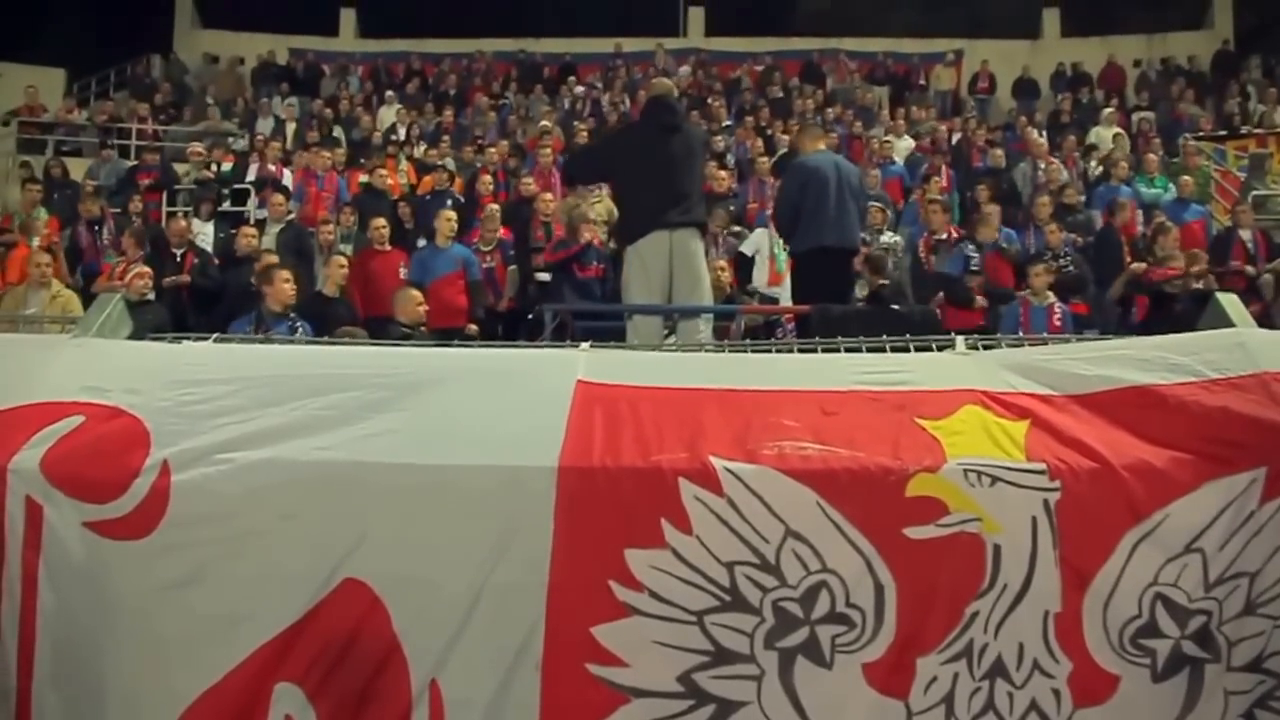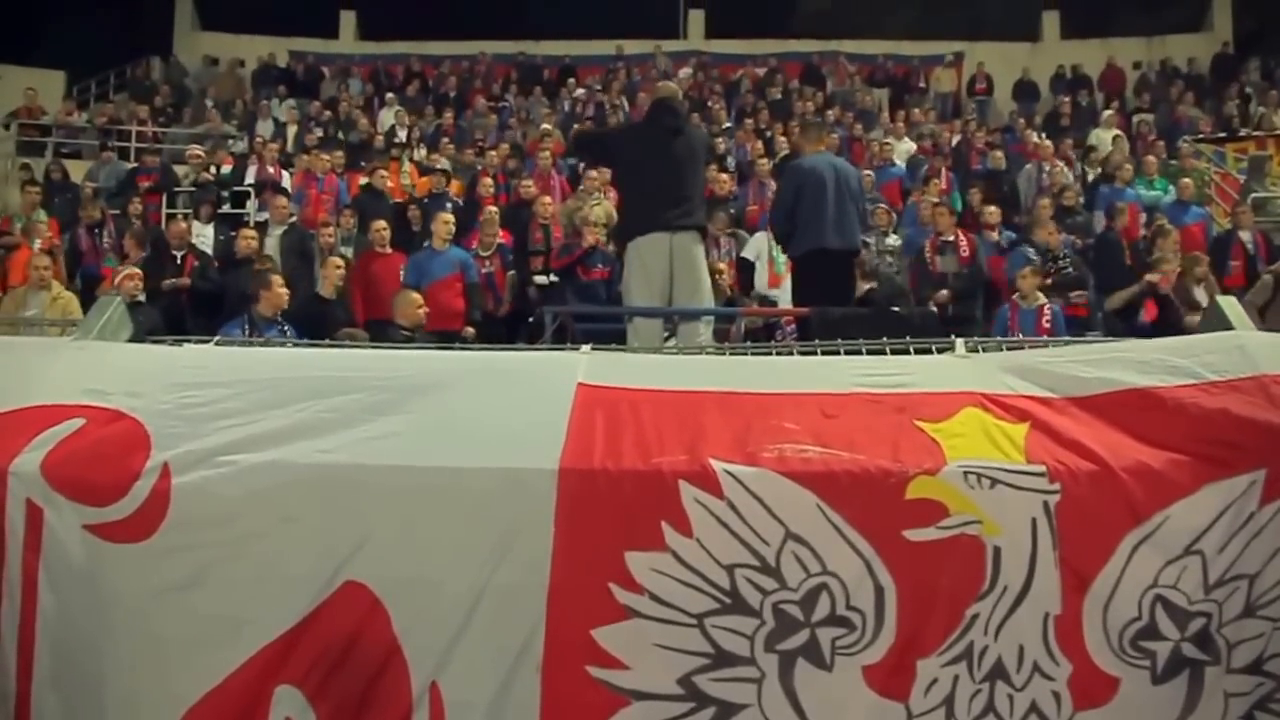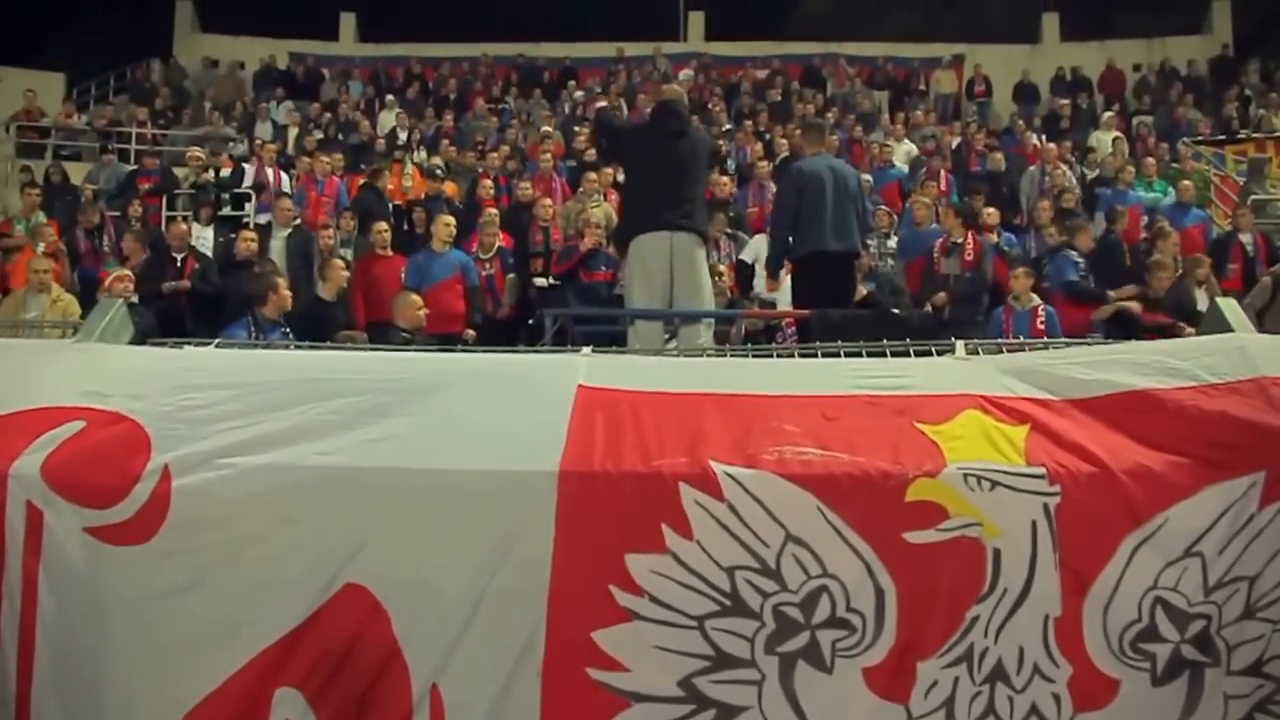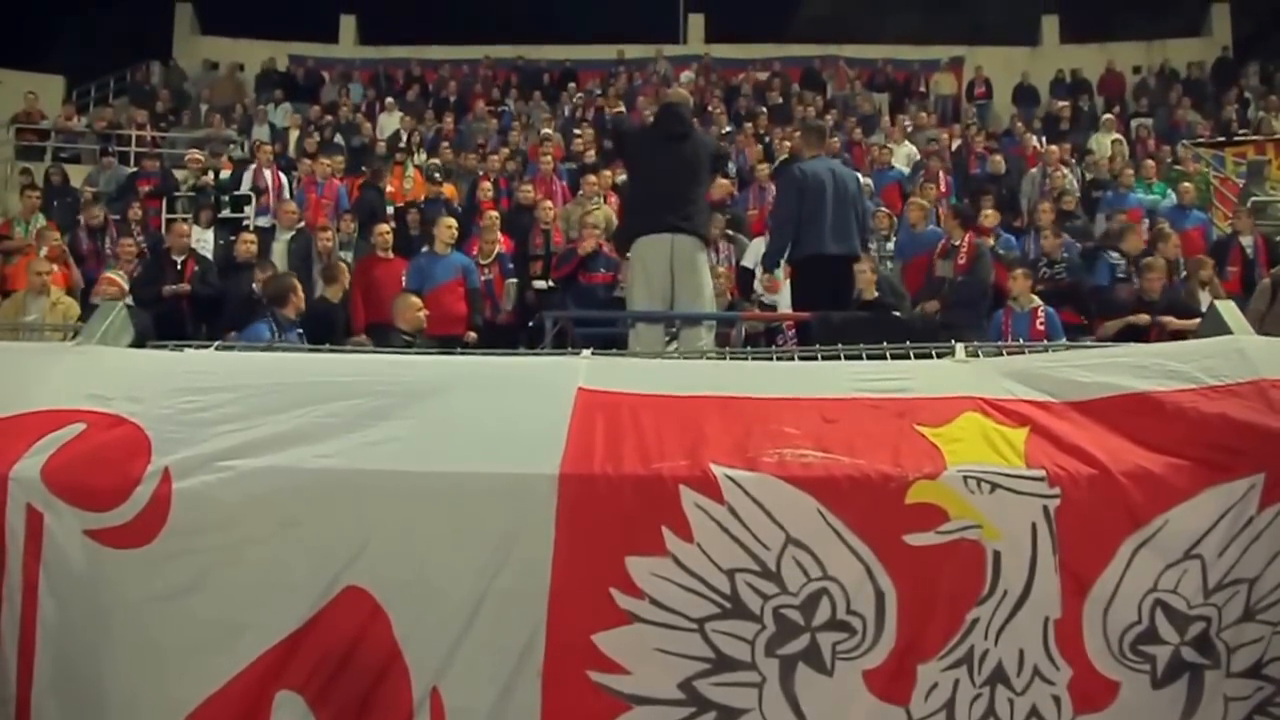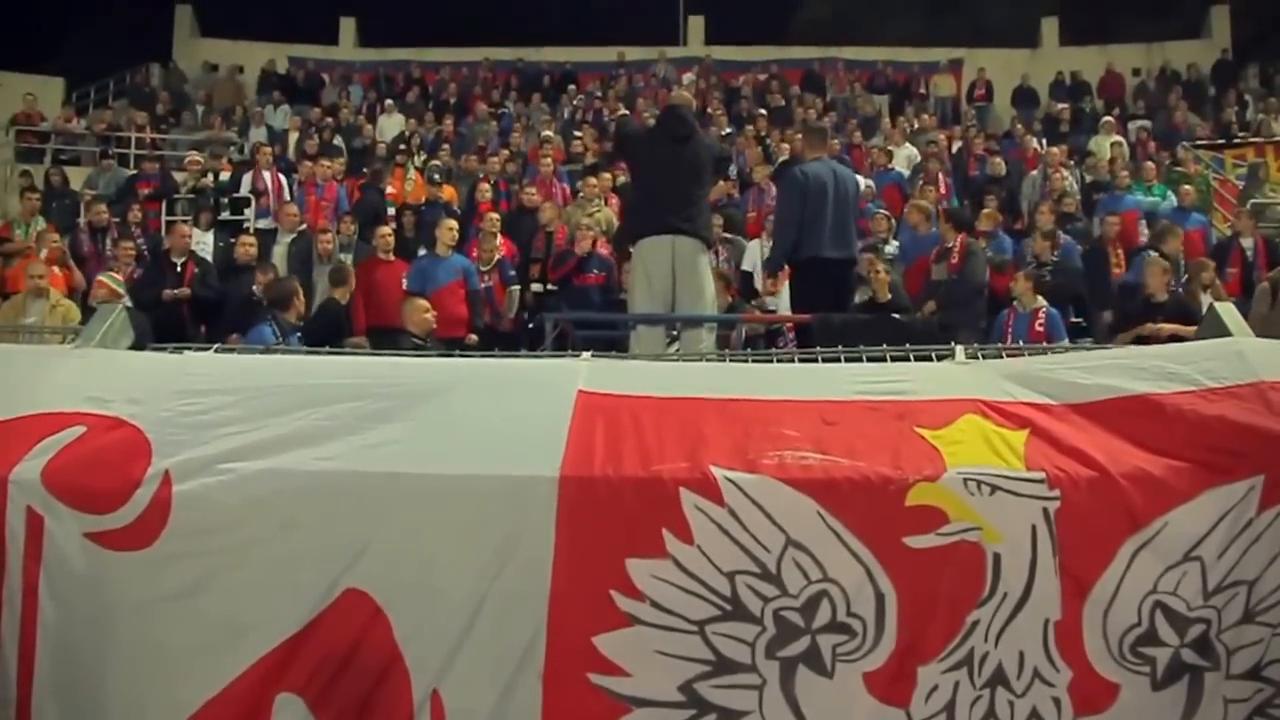
dt=0.3s
person 1, frame 1
left shoulder: (625, 137)
right shoulder: (696, 136)
left elbow: (577, 166)
left wrist: (574, 179)
left hip: (643, 231)
right hip: (688, 230)
left knee: (644, 312)
person 1, frame 2
left shoulder: (628, 137)
right shoulder: (699, 139)
left elbow: (582, 143)
left wrist: (581, 138)
left hip: (644, 233)
right hip: (687, 232)
left knee: (644, 314)
right knee: (695, 313)
person 1, frame 3
left shoulder: (634, 136)
right shoulder: (702, 141)
left elbow: (606, 126)
right elbow: (711, 165)
left wrist: (601, 109)
left hip: (645, 234)
right hip: (689, 233)
left knee: (645, 313)
right knee: (696, 314)
person 1, frame 4
left shoulder: (638, 139)
right shoulder: (706, 144)
left elbow: (618, 129)
right elbow: (720, 163)
left wrist: (617, 116)
left hip: (648, 236)
right hip: (690, 236)
left knee: (646, 314)
right knee: (696, 314)
person 1, frame 5
left shoulder: (640, 140)
right shoulder: (709, 147)
left elbow: (622, 132)
right elbow: (724, 165)
left wrist: (622, 117)
left hip: (650, 236)
right hip: (693, 237)
left knee: (647, 315)
right knee: (698, 316)
person 2, frame 1
left shoulder: (801, 166)
right shoulder: (851, 169)
left elbow: (783, 213)
right elbow: (860, 210)
left wrist: (793, 239)
left hip: (812, 251)
right hip: (846, 250)
left knee: (810, 320)
person 2, frame 2
left shoulder: (798, 168)
right shoulder: (850, 170)
left elbow: (779, 217)
right elbow: (862, 214)
left wrist: (790, 244)
left hip: (811, 255)
right hip: (846, 253)
left knee: (810, 322)
person 2, frame 3
left shoulder: (797, 172)
right shoulder: (851, 172)
left elbow: (781, 222)
right elbow: (865, 219)
left wrist: (774, 265)
left hip: (811, 258)
right hip: (845, 257)
left knee: (810, 326)
person 2, frame 4
left shoulder: (797, 173)
right shoulder: (850, 175)
left elbow: (783, 222)
right elbow: (864, 221)
left wrist: (770, 263)
left hip: (810, 261)
right hip: (844, 260)
left knee: (810, 328)
person 2, frame 5
left shoulder: (798, 175)
right shoulder: (849, 176)
left elbow: (785, 225)
left wrist: (773, 267)
left hip: (810, 262)
right hip: (845, 261)
left knee: (810, 330)
